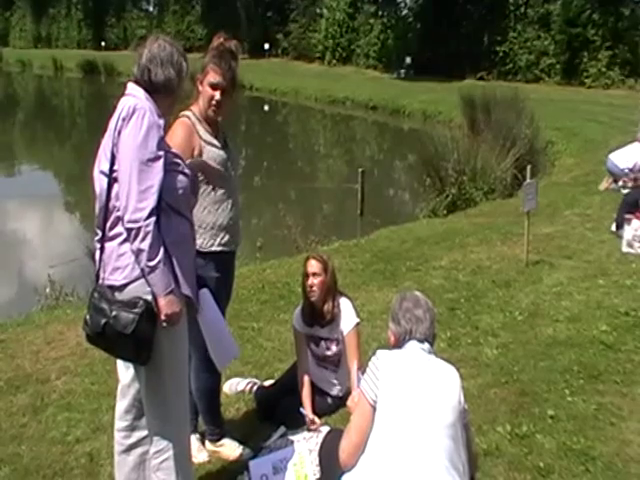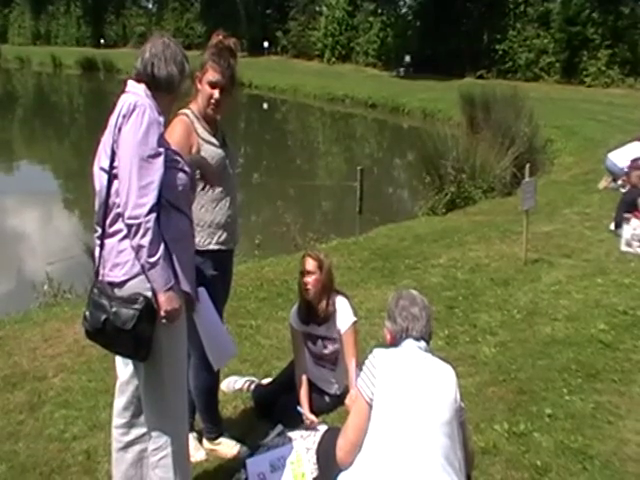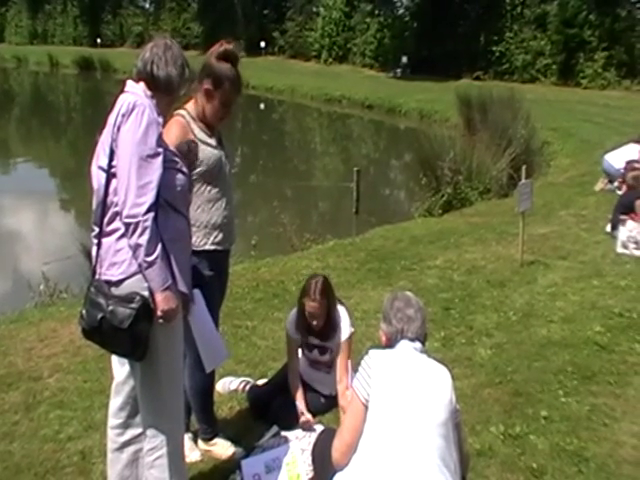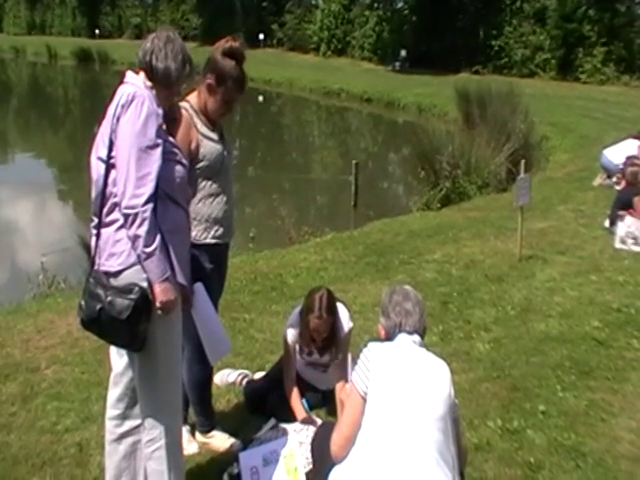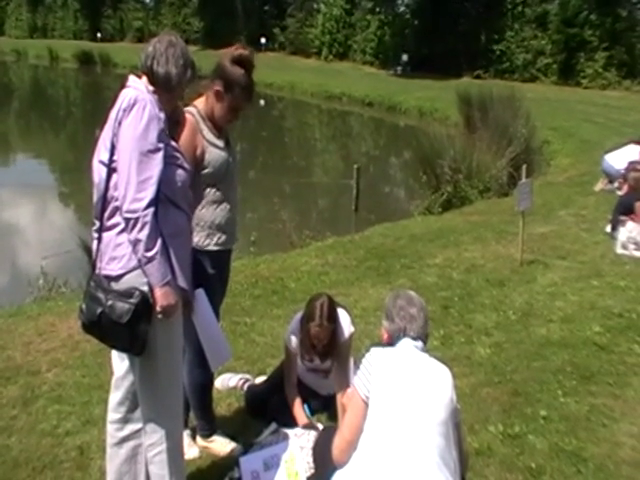
dt=0.5s
person 1, frame 1
left shoulder: (126, 115)
right shoulder: (141, 117)
right elbow: (140, 215)
right wrist: (165, 288)
left hip: (130, 277)
right hip: (147, 281)
left knee: (137, 401)
right knee: (166, 406)
person 1, frame 2
left shoulder: (126, 112)
right shoulder: (142, 113)
right elbow: (140, 212)
right wrist: (164, 284)
left hip: (129, 275)
right hip: (147, 277)
left knee: (135, 397)
right knee: (164, 402)
person 1, frame 3
left shoulder: (123, 113)
right shoulder: (140, 113)
right elbow: (139, 210)
right wrist: (162, 283)
left hip: (126, 274)
right hip: (143, 276)
left knee: (131, 398)
right knee: (160, 403)
person 1, frame 4
left shoulder: (124, 103)
right shoulder: (140, 103)
right elbow: (137, 201)
right wrist: (160, 273)
left hip: (124, 264)
right hip: (142, 268)
left knee: (129, 390)
right knee: (159, 395)
person 1, frame 5
left shoulder: (128, 107)
right shoulder: (143, 108)
right elbow: (138, 204)
right wrist: (161, 279)
left hip: (127, 269)
right hip: (143, 271)
left knee: (130, 394)
right knee: (159, 398)
person 2, frame 1
left shoulder: (217, 128)
right shoulder: (185, 129)
left hip: (222, 254)
right hip: (199, 258)
left knee: (199, 347)
right knee: (205, 350)
left ankle: (191, 428)
right ankle: (215, 435)
person 2, frame 2
left shoulder: (216, 127)
right shoulder: (184, 128)
left hip: (220, 253)
right hip: (197, 256)
left knee: (196, 346)
right knee: (203, 348)
left ankle: (188, 428)
right ankle: (212, 433)
person 2, frame 3
left shoulder: (210, 128)
right shoulder: (181, 129)
left hip: (216, 253)
right hip: (194, 257)
left knee: (196, 345)
right knee: (198, 348)
left ankle: (183, 428)
right ankle: (208, 434)
person 2, frame 4
left shoulder: (210, 122)
right shoulder: (184, 122)
left hip: (214, 246)
right hip: (194, 250)
left knee: (196, 337)
right knee: (197, 340)
left ankle: (180, 421)
right ankle: (205, 426)
person 2, frame 5
left shoulder: (217, 126)
right shoulder: (190, 126)
left hip: (217, 251)
right hip: (197, 255)
left knee: (197, 342)
right knee: (199, 345)
left ankle: (183, 426)
right ankle: (206, 431)
person 3, frame 1
left shoulder: (383, 362)
right shoulder: (452, 377)
left elbow: (347, 457)
right elbow: (470, 464)
left wrist: (357, 413)
left knee: (333, 441)
person 3, frame 2
left shoulder: (380, 360)
right shoulder: (448, 374)
left elbow: (344, 455)
right elbow: (466, 461)
left wrist: (355, 411)
left knee: (330, 440)
person 3, frame 3
left shoulder: (375, 362)
right shoulder: (443, 377)
left elbow: (340, 456)
right elbow: (462, 465)
left wrist: (348, 412)
left knee: (326, 441)
person 3, frame 4
left shoulder: (374, 355)
right shoulder: (442, 370)
left elbow: (338, 449)
right elbow: (460, 458)
left wrist: (347, 405)
left knee: (325, 434)
person 3, frame 5
left shoulder: (376, 360)
right shoulder: (444, 376)
left elbow: (340, 453)
right elbow: (461, 463)
left wrist: (350, 408)
left knee: (327, 438)
person 4, frame 1
left shoulder: (344, 311)
right shoulder: (301, 314)
left elbow: (353, 365)
right elbow: (303, 366)
right wrist: (308, 411)
left hip: (335, 389)
right hip: (311, 374)
left knee: (286, 416)
right knee: (265, 405)
left ankle: (259, 387)
right ankle: (257, 387)
person 4, frame 2
left shoulder: (341, 309)
right shoulder: (298, 311)
left elbow: (351, 363)
right elbow: (300, 364)
right wrist: (305, 410)
left hip: (333, 388)
right hip: (309, 373)
left knee: (284, 415)
right knee: (263, 402)
left ankle: (256, 386)
right ankle: (254, 385)
person 4, frame 3
left shoulder: (340, 320)
right shoulder: (296, 318)
left elbow: (342, 378)
right elbow: (293, 371)
right wrist: (302, 411)
left hip: (327, 389)
right hip: (303, 372)
left knee: (282, 416)
right knee: (258, 403)
right ankle: (248, 386)
person 4, frame 4
left shoulder: (341, 319)
right shoulder: (295, 323)
left elbow: (340, 374)
right elbow: (289, 378)
right wrist: (301, 415)
left hip: (326, 383)
right hip: (300, 366)
right knee: (254, 398)
right ankle: (245, 379)
person 4, frame 5
left shoulder: (343, 324)
right shoulder: (296, 329)
left elbow: (341, 379)
right elbow: (290, 383)
right wrist: (303, 421)
left hip: (328, 386)
right hip: (301, 372)
right knee: (255, 402)
right ankle: (247, 384)
